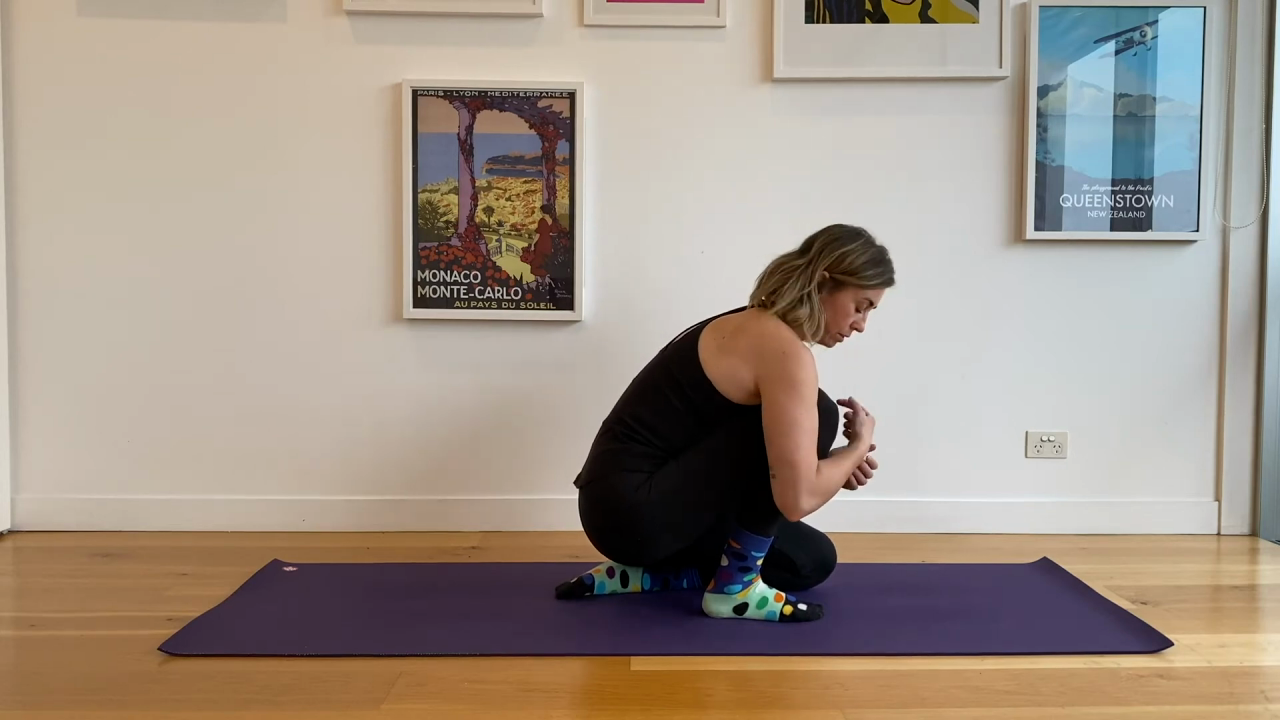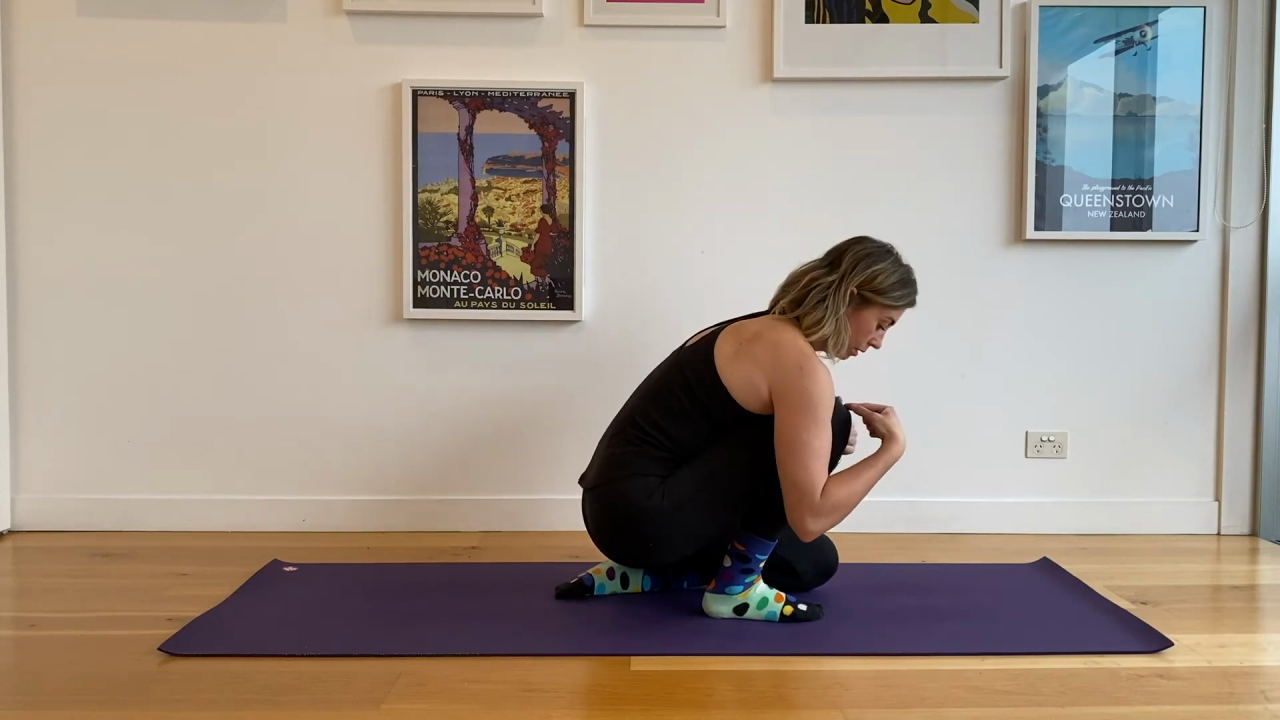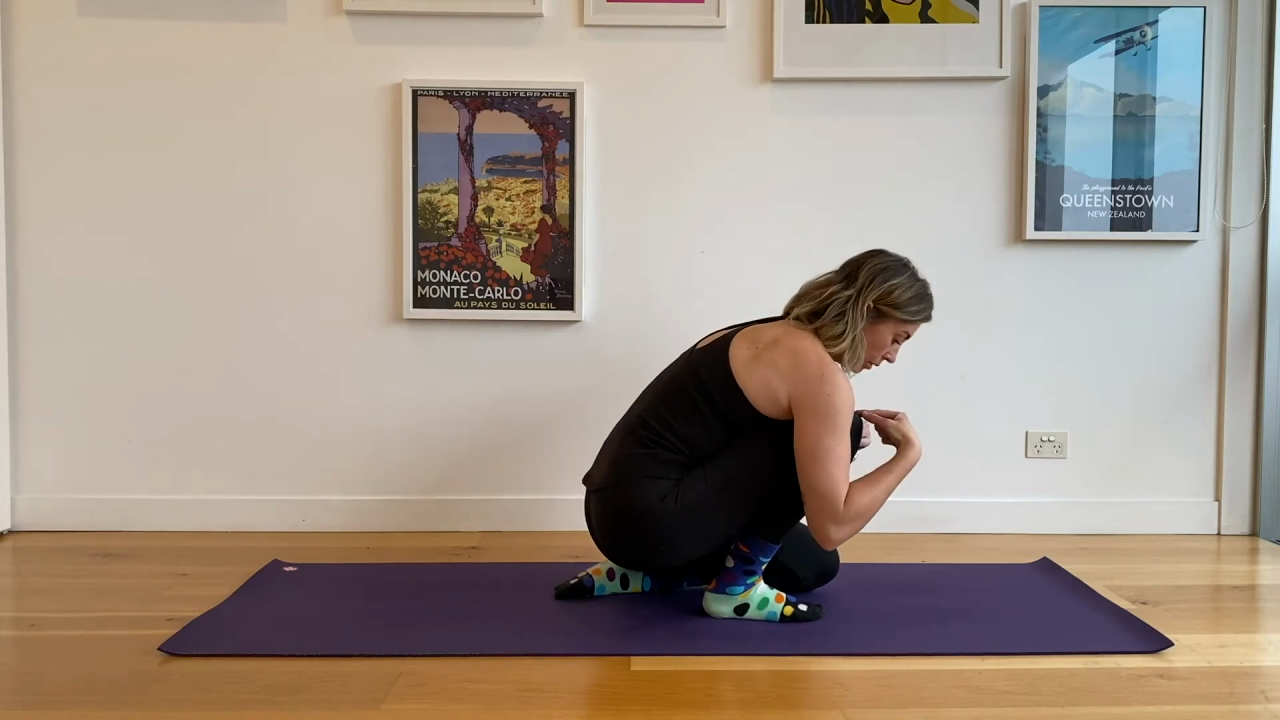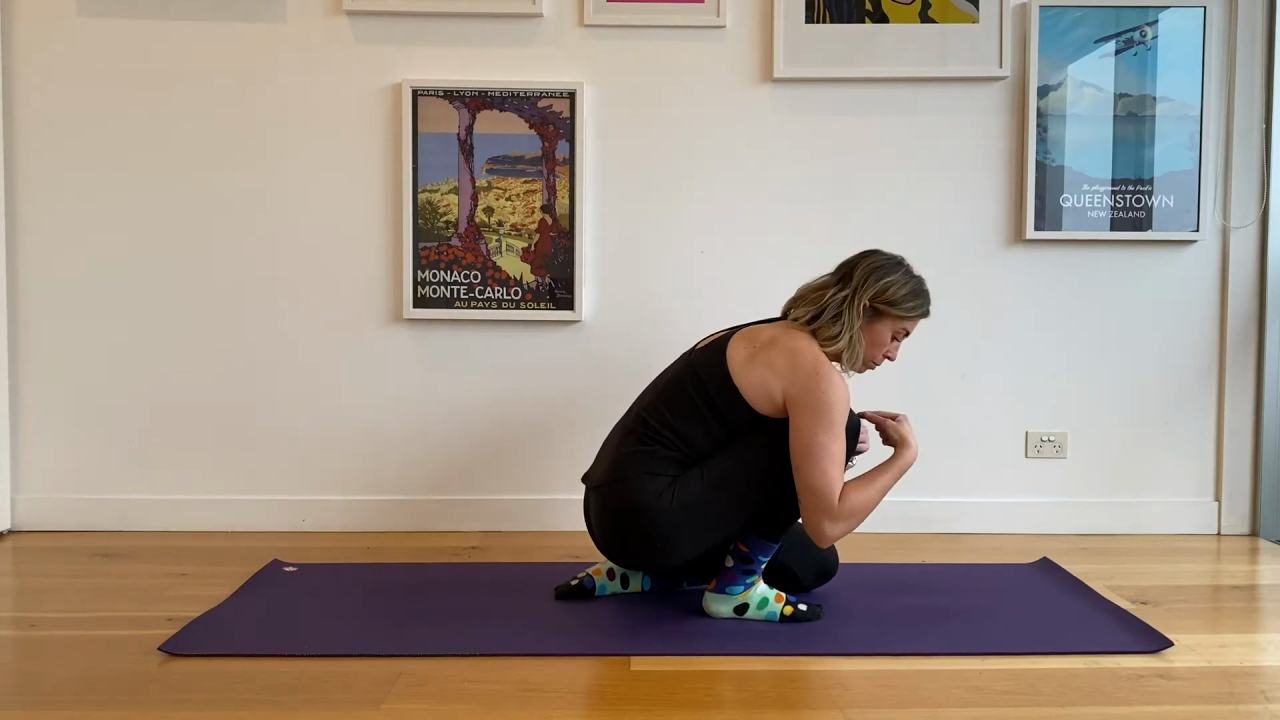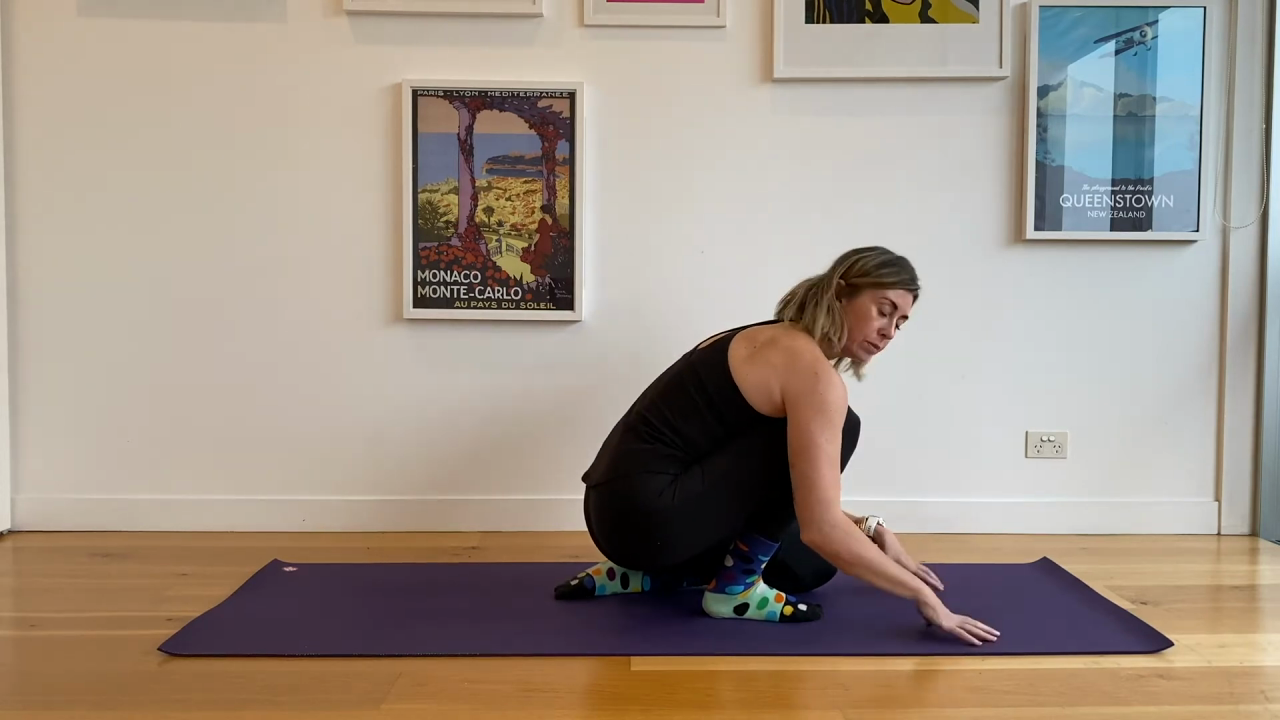
dt=0.5s
person 1, frame 1
left shoulder: (755, 328)
right shoulder: (784, 350)
right elbow: (797, 498)
left wrist: (841, 463)
right wrist: (859, 445)
left hip: (633, 500)
right hip: (633, 509)
left knee: (812, 560)
right knee: (814, 413)
left ankle: (638, 576)
right ankle: (735, 585)
person 1, frame 2
left shoulder: (764, 332)
right shoulder: (801, 365)
right elbow: (809, 516)
left wrist: (823, 443)
right wrist: (893, 447)
left hip: (627, 502)
right hip: (640, 515)
left knee: (814, 563)
right knee: (833, 422)
left ankle: (638, 576)
right ankle: (735, 586)
person 1, frame 3
left shoulder: (775, 337)
right shoulder: (819, 373)
right elbow: (831, 525)
left wrist: (838, 442)
right wrist: (909, 453)
right hip: (648, 517)
left knee: (814, 566)
left ankle: (641, 575)
right ankle: (736, 586)
person 1, frame 4
left shoulder: (773, 339)
right shoulder: (816, 374)
right elbow: (826, 522)
left wrist: (833, 456)
right wrist: (905, 453)
left hip: (625, 505)
right hip: (647, 515)
left knee: (813, 566)
right knee: (843, 428)
left ankle: (637, 575)
right ankle: (736, 586)
person 1, frame 5
left shoulder: (776, 343)
right shoulder: (813, 372)
right elbow: (820, 529)
left wrist: (870, 530)
right wrist: (925, 598)
left hip: (628, 504)
right hip: (646, 514)
left knee: (809, 567)
right knee: (837, 429)
left ankle: (641, 575)
right ankle: (734, 586)
